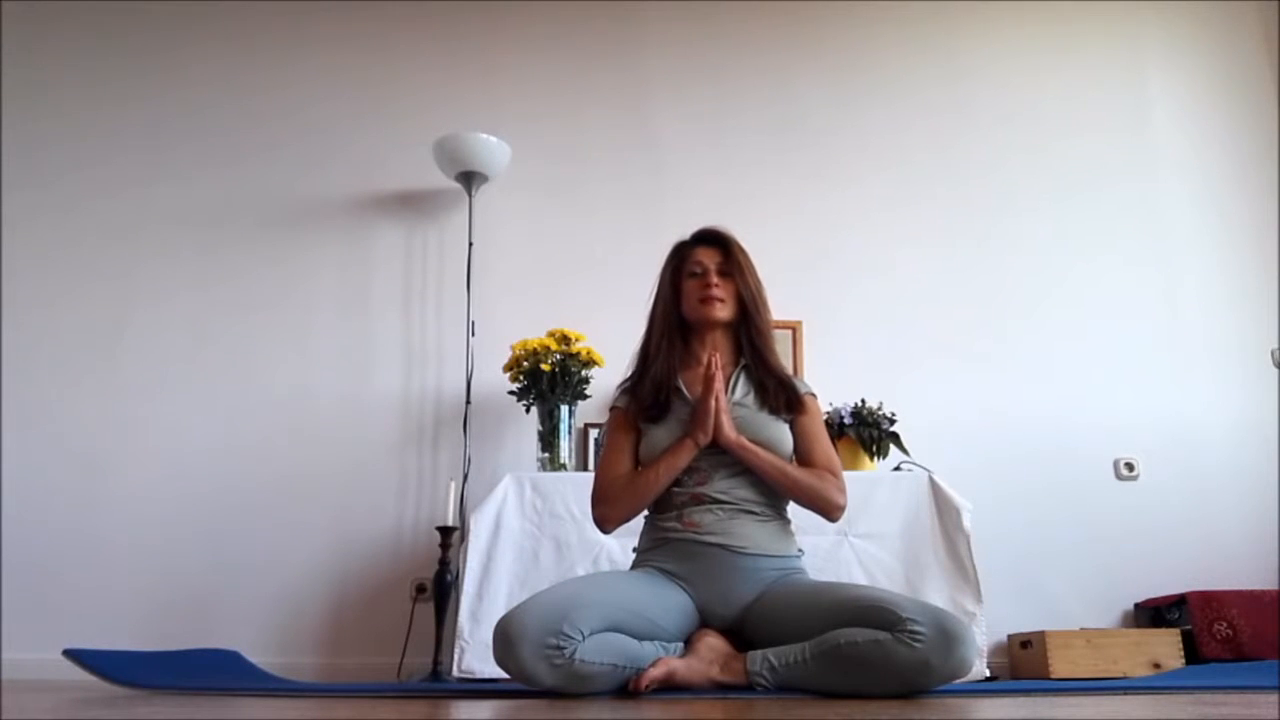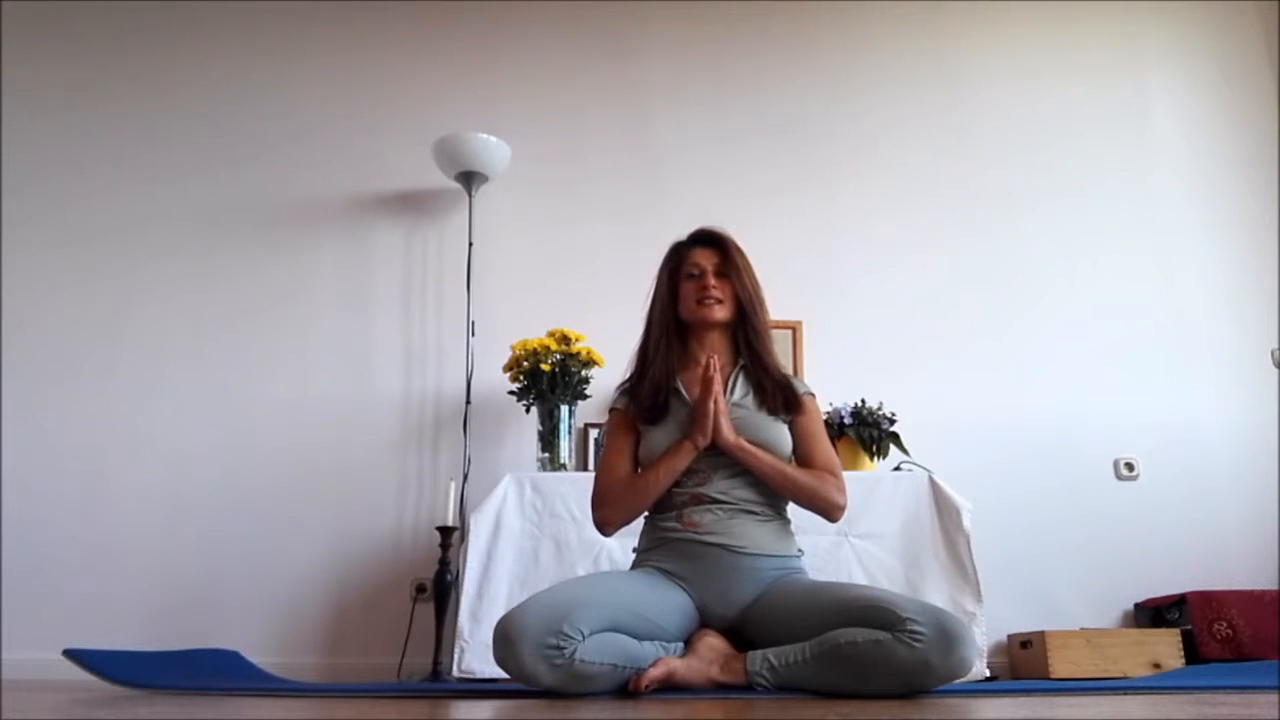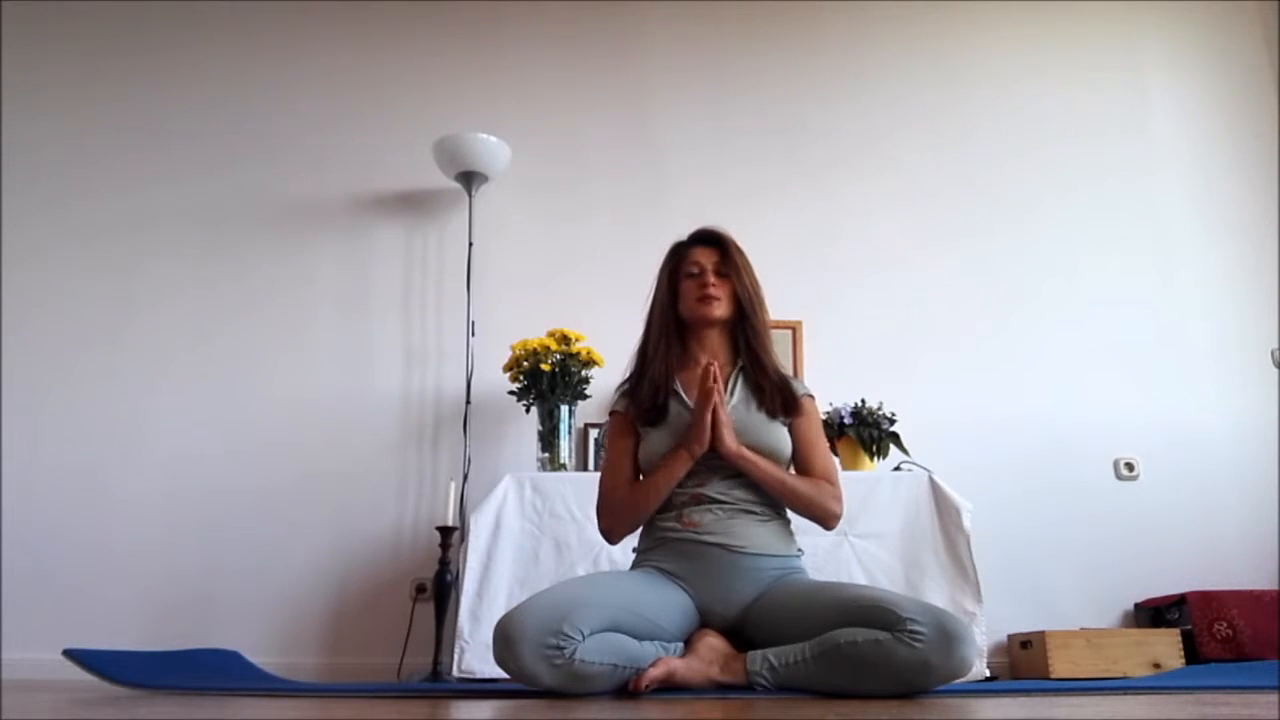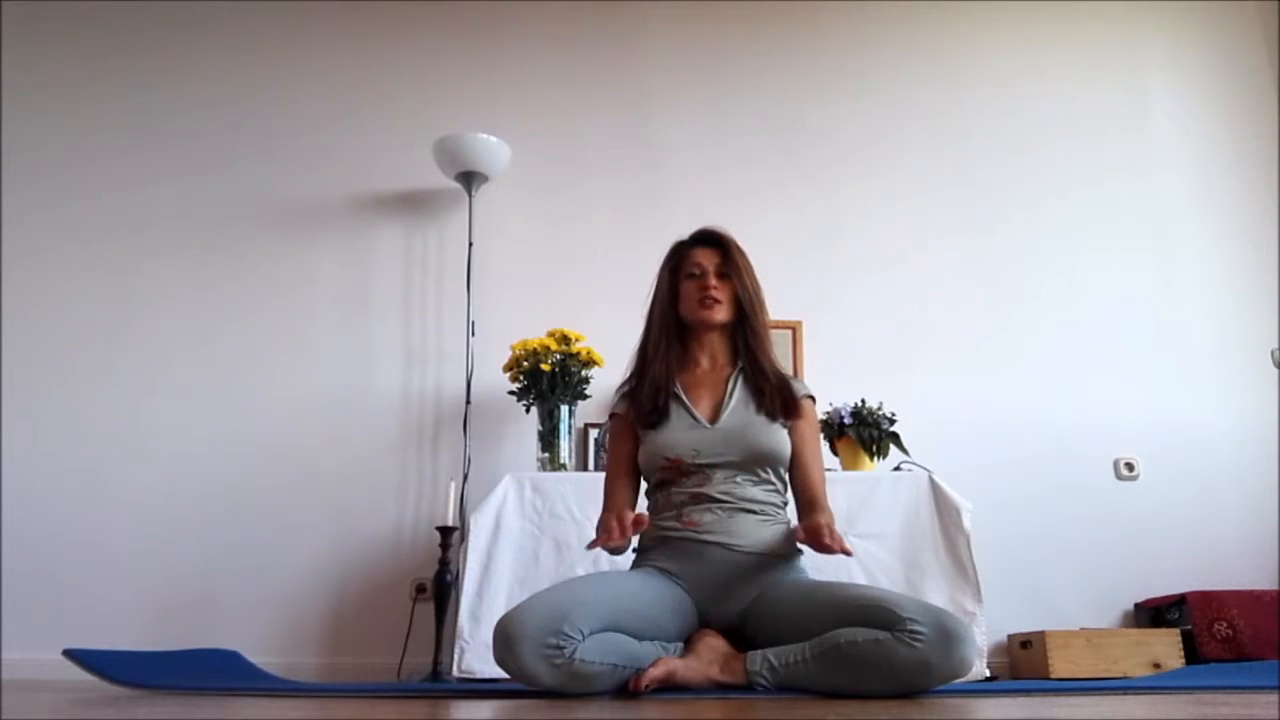
dt=0.4s
person 1, frame 1
left shoulder: (787, 391)
right shoulder: (639, 396)
left elbow: (833, 500)
right elbow: (607, 512)
left wrist: (734, 438)
right wrist: (693, 438)
left hip: (770, 579)
right hip: (667, 577)
left knee: (944, 643)
right knee: (522, 638)
left ankle: (730, 664)
right ankle: (707, 655)
person 1, frame 2
left shoulder: (786, 391)
right shoulder: (637, 398)
left elbow: (833, 500)
right elbow: (607, 515)
left wrist: (733, 440)
right wrist: (692, 440)
left hip: (770, 579)
right hip: (667, 577)
left knee: (944, 643)
right knee: (523, 638)
left ankle: (732, 665)
right ankle: (706, 656)
person 1, frame 3
left shoulder: (787, 393)
right shoulder: (637, 399)
left elbow: (829, 507)
right elbow: (612, 523)
left wrist: (735, 449)
right wrist: (688, 448)
left hip: (771, 580)
right hip: (667, 577)
left knee: (944, 643)
right knee: (522, 638)
left ankle: (730, 665)
right ankle: (706, 655)
person 1, frame 4
left shoulder: (787, 393)
right shoulder: (638, 400)
left elbow: (815, 505)
right elbow: (614, 514)
left wrist: (816, 528)
right wrist: (617, 527)
left hip: (770, 581)
right hip: (667, 577)
left knee: (945, 642)
right knee: (522, 639)
left ankle: (733, 665)
right ankle: (711, 658)
